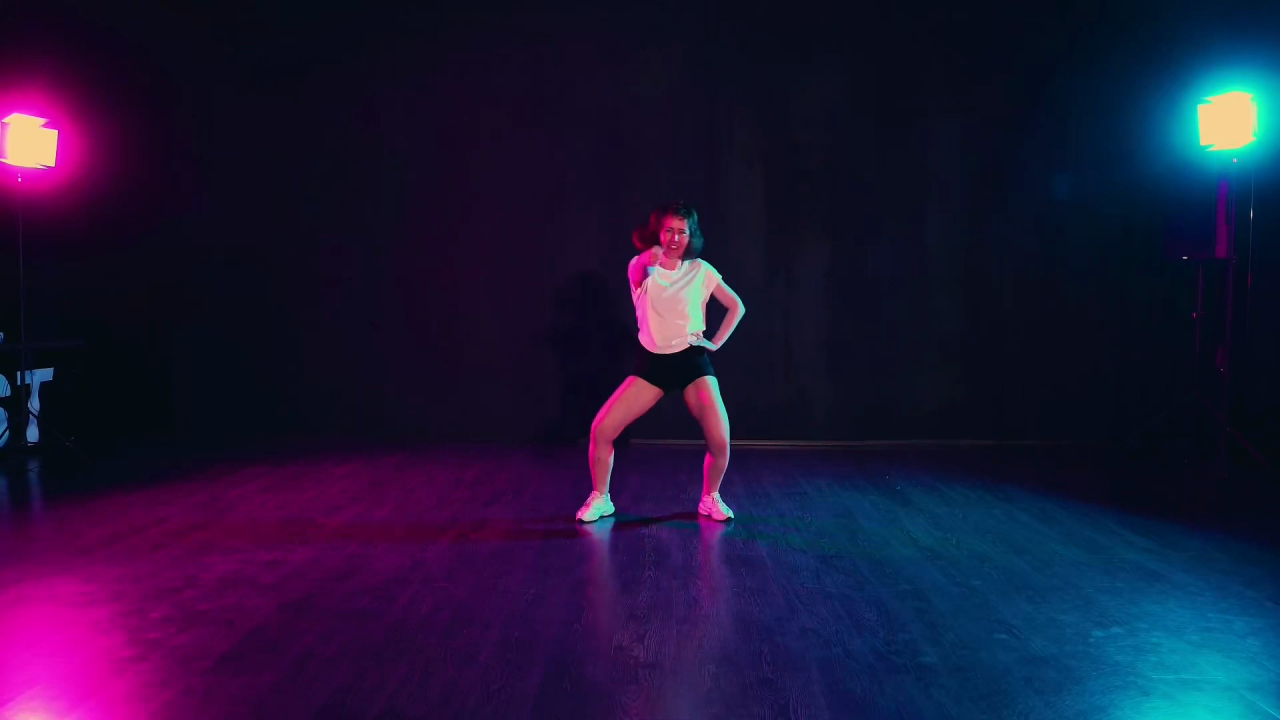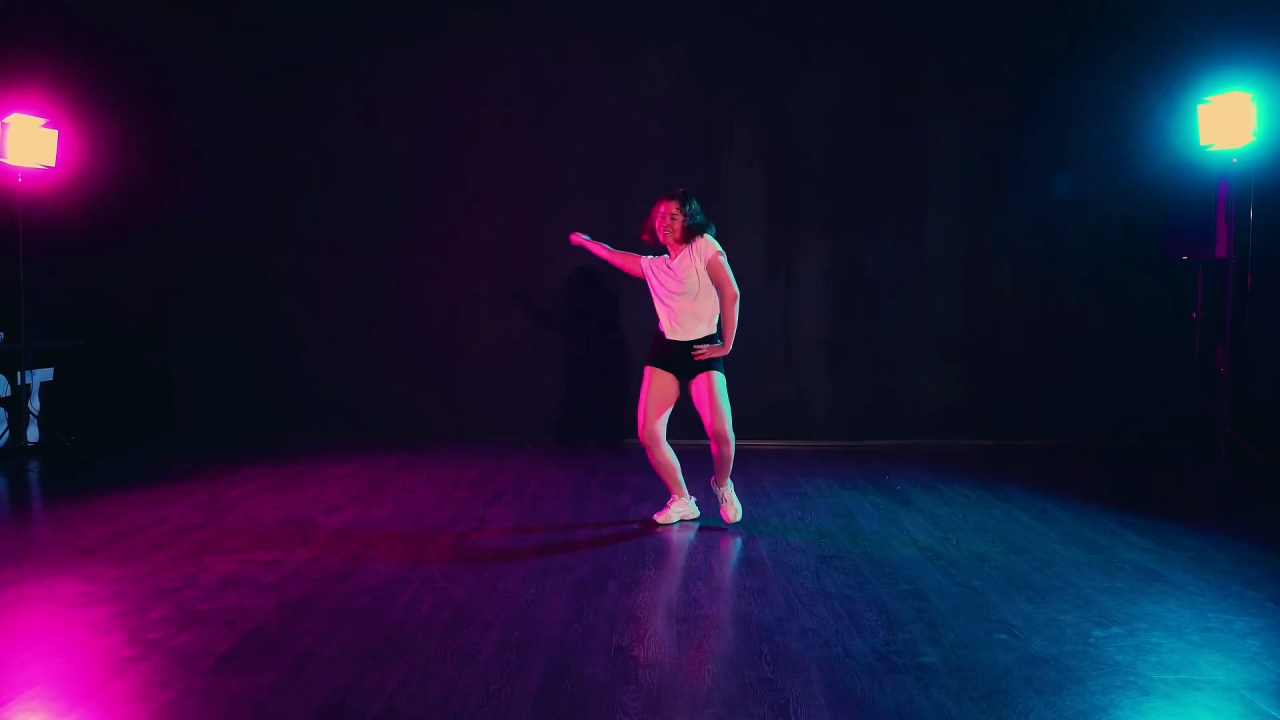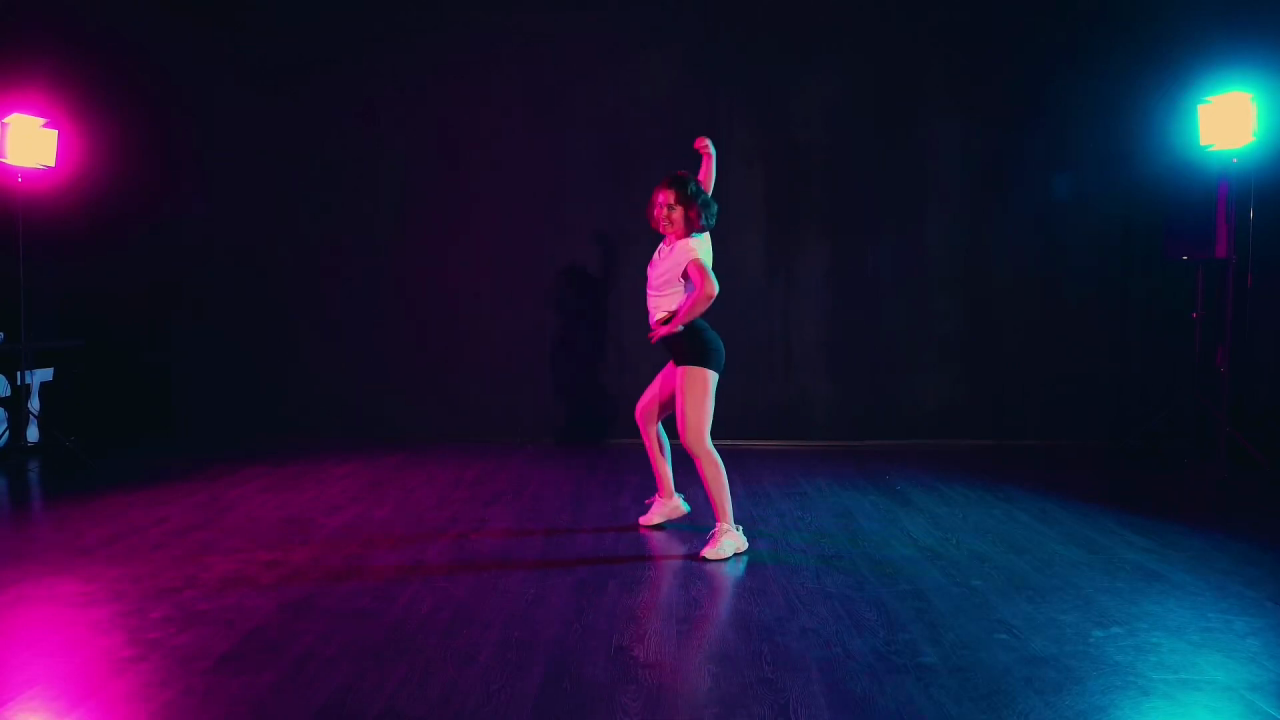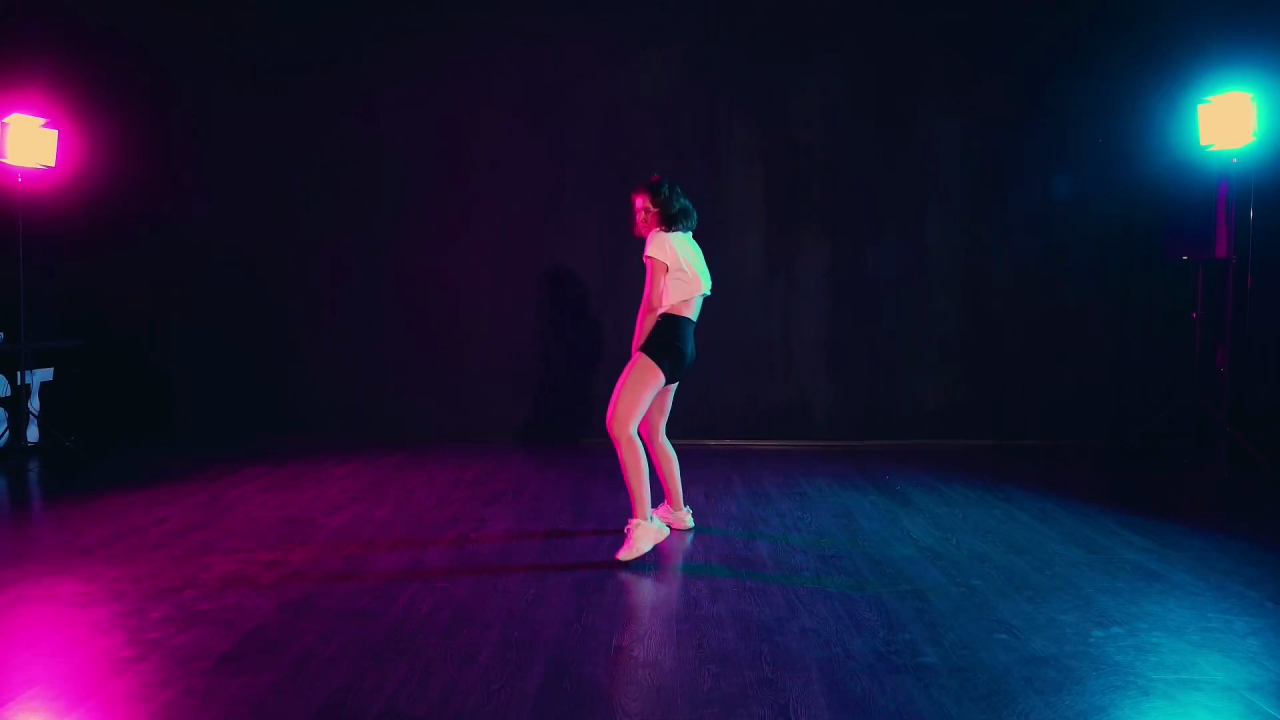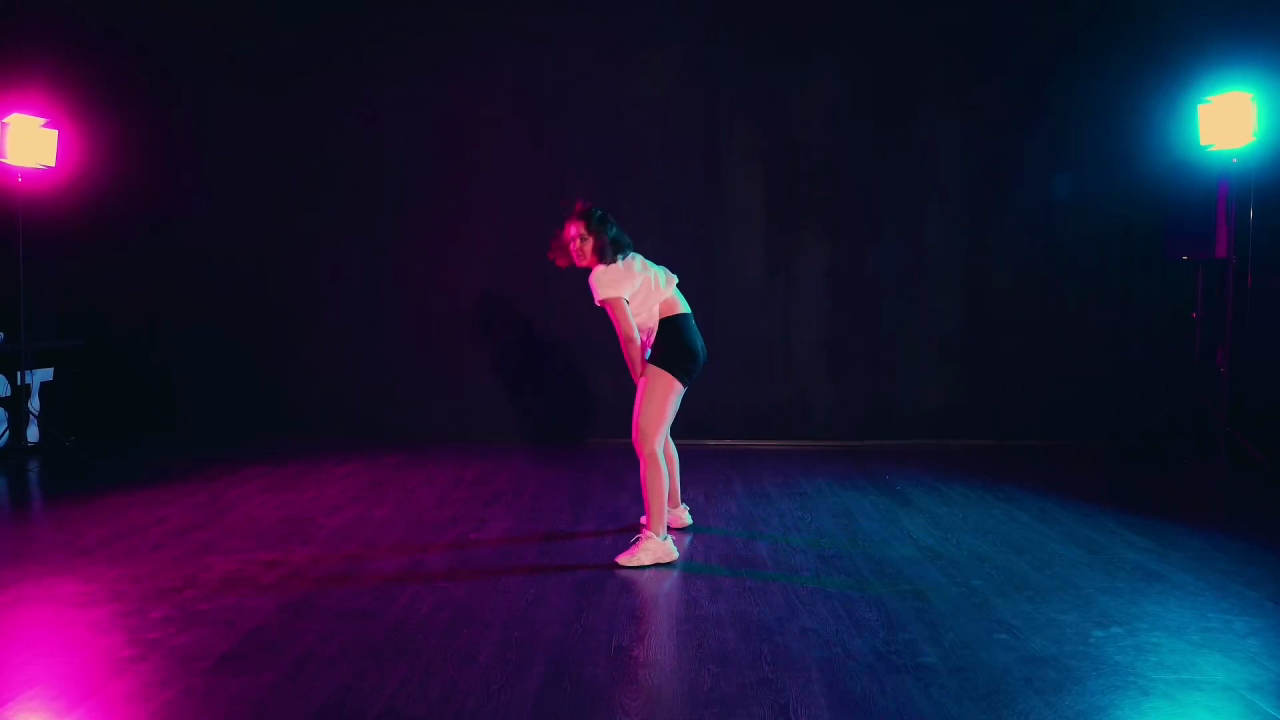
dt=0.5s
person 1, frame 1
left shoulder: (701, 270)
right shoulder: (642, 267)
left elbow: (737, 307)
right elbow: (642, 270)
left wrist: (715, 343)
right wrist: (649, 258)
left hip: (693, 362)
right hip: (652, 363)
left knee: (720, 441)
right knee: (601, 429)
left ankle: (710, 498)
right ankle: (600, 498)
person 1, frame 2
left shoulder: (703, 245)
right shoulder: (653, 265)
left elbow: (731, 294)
right elbow: (615, 258)
left wrist: (727, 344)
right wrist: (584, 241)
left hip: (704, 353)
right hip: (663, 352)
left knee: (721, 431)
right knee: (649, 434)
left ankle: (723, 485)
right ankle: (681, 499)
person 1, frame 3
left shoulder: (688, 248)
right shoulder: (679, 241)
left elbow: (709, 289)
right elbow: (703, 190)
left wrist: (677, 321)
right wrist: (708, 156)
left hip: (697, 348)
right hip: (686, 349)
left knee: (693, 439)
right knee: (646, 414)
left ankle: (728, 530)
right ankle: (668, 499)
person 1, frame 4
left shoulder: (660, 241)
right shoulder: (686, 242)
left elbow: (652, 303)
left wrist: (638, 343)
right wrist: (646, 342)
left hip: (665, 340)
right hip: (682, 344)
left knee: (619, 425)
right knee: (650, 430)
left ankle: (644, 524)
right ankle: (676, 510)
person 1, frame 5
left shoulder: (601, 277)
right shoulder: (627, 260)
left elbow: (628, 334)
right elbow: (666, 284)
left wrist: (637, 370)
left hip: (675, 346)
right hip: (683, 341)
left knee: (645, 440)
right knee: (657, 434)
left ankle: (656, 540)
right ankle: (674, 510)
